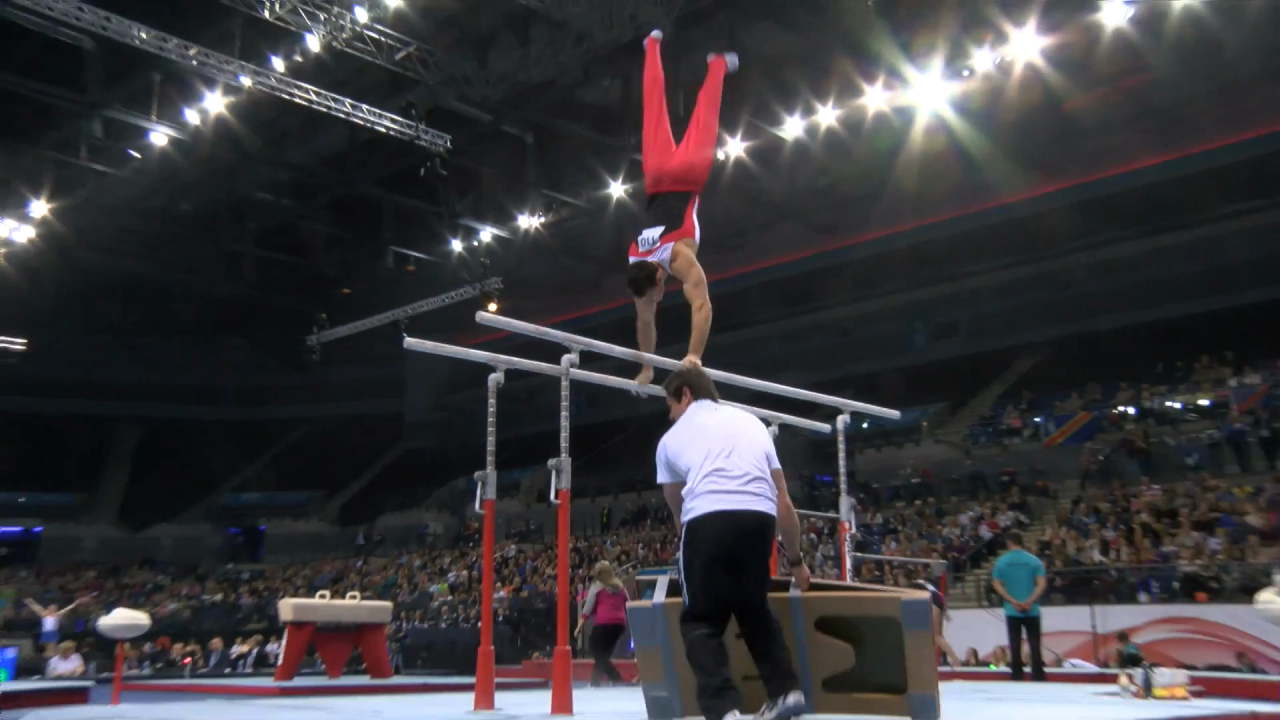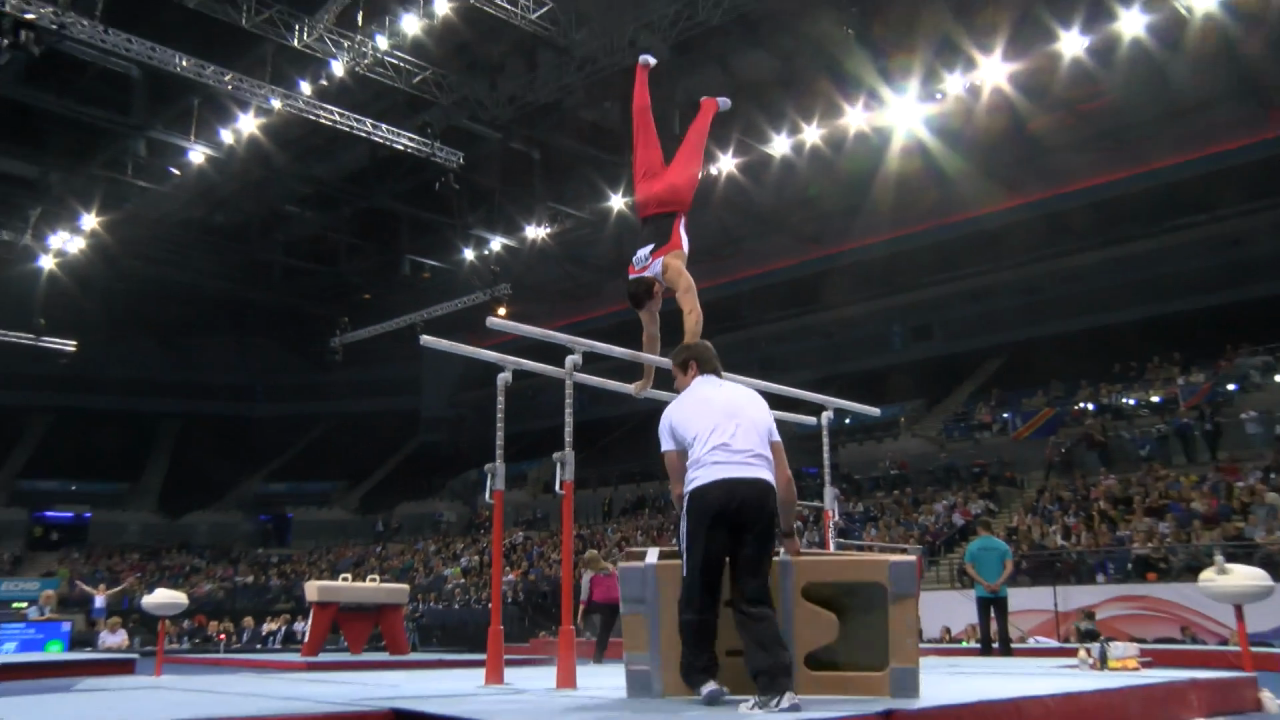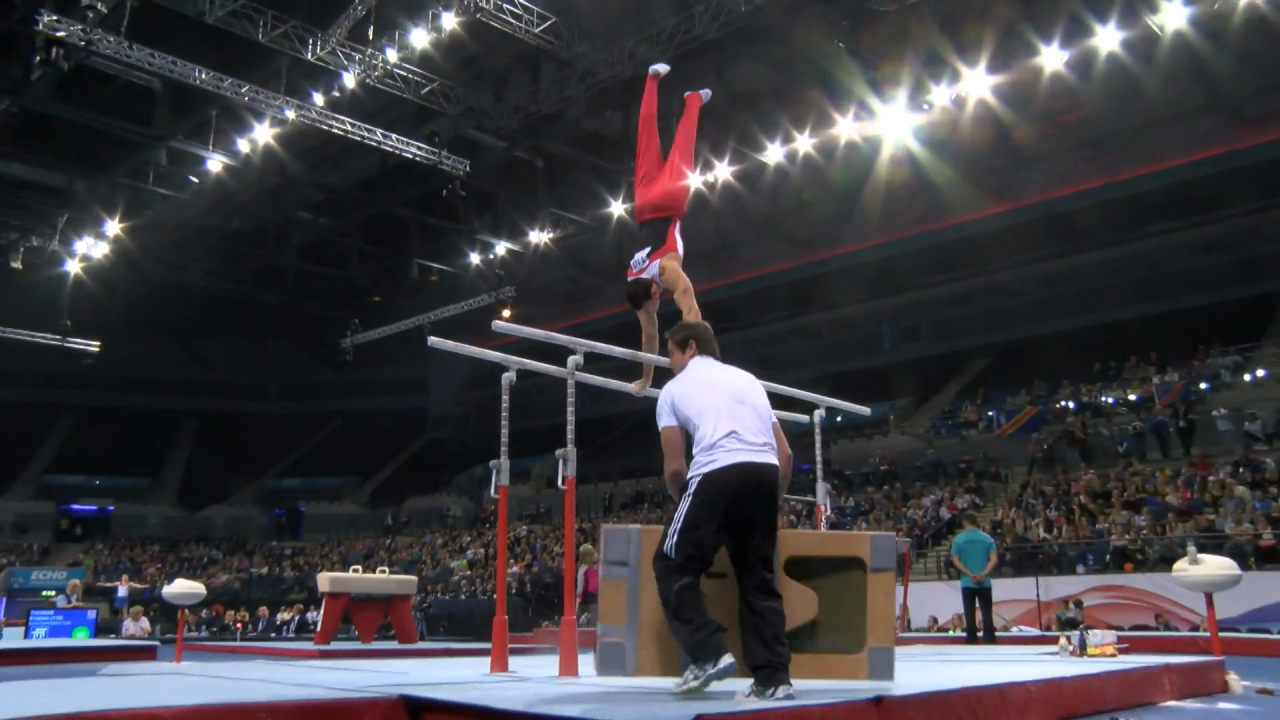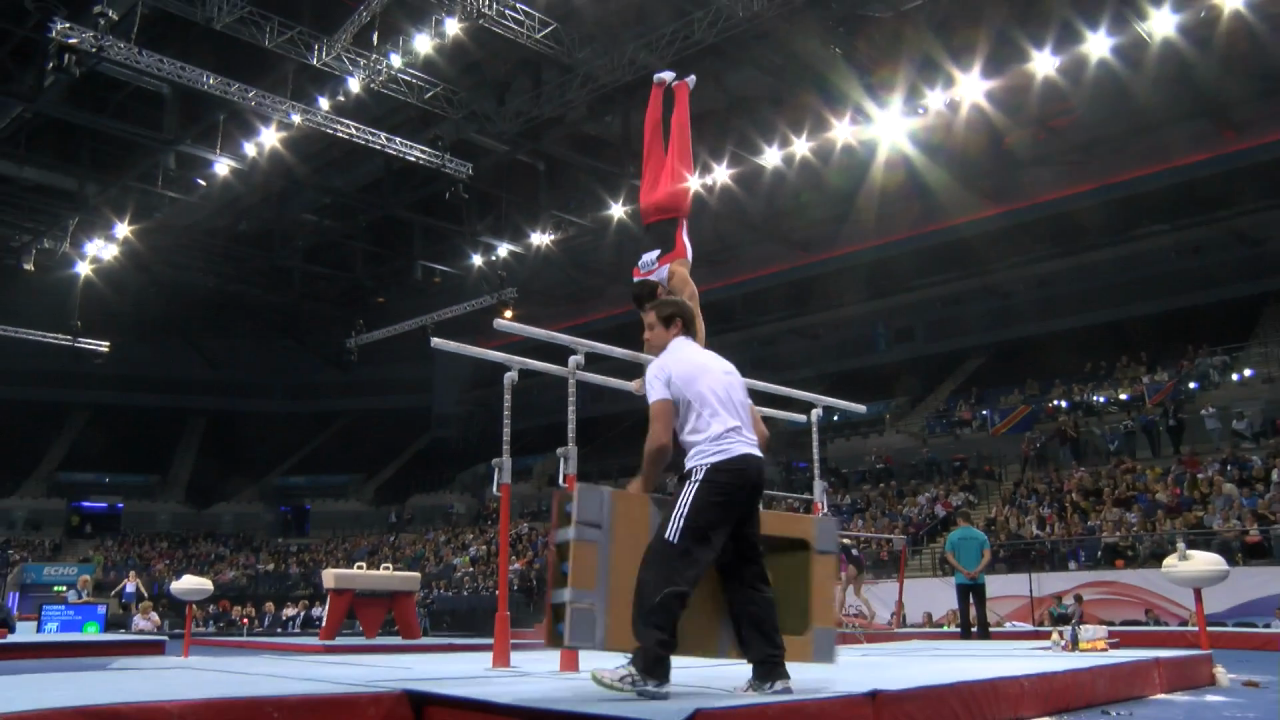
dt=0.2s
person 1, frame 1
left shoulder: (672, 437)
right shoulder: (752, 421)
left elbow: (678, 508)
right elbow: (784, 502)
right wrist: (796, 561)
left hip: (705, 521)
right hip: (758, 517)
left knee: (702, 621)
right knee: (755, 610)
right ankle: (784, 690)
person 1, frame 2
left shoulder: (676, 408)
right shoulder: (753, 397)
left elbow: (677, 485)
right elbow: (784, 476)
left wrist: (691, 515)
right wrist: (788, 532)
left hip: (707, 491)
right hip: (758, 489)
left knee: (699, 592)
right knee: (753, 592)
left ankle: (703, 677)
right ankle: (776, 688)
person 1, frame 3
left shoulder: (675, 388)
right shoulder: (748, 380)
left elbow: (674, 467)
right elbow: (784, 453)
left wrist: (684, 504)
right wrist: (774, 506)
left hip: (716, 475)
right hip: (764, 474)
left knee: (673, 563)
right knee: (758, 578)
left ankle: (709, 654)
right ankle: (773, 678)
person 1, frame 4
left shoulder: (663, 365)
right shoulder: (722, 364)
left elbow: (659, 440)
right elbow: (760, 433)
left wrist: (642, 482)
left hip: (714, 467)
right hip: (750, 464)
left knee: (664, 561)
right knee: (745, 570)
left ankle: (649, 669)
right ankle: (770, 672)
person 2, frame 1
left shoulder: (679, 258)
right shoulder: (639, 263)
left elbow: (702, 308)
right elbow: (645, 321)
left wrist: (694, 356)
right wrist: (646, 367)
left hip: (679, 183)
right hip: (659, 183)
left knee: (701, 125)
right knee: (655, 105)
left ankle: (718, 67)
right ankle: (653, 47)
person 2, frame 2
left shoulder: (672, 271)
right shoulder: (639, 281)
left elbow: (693, 314)
right elbow: (650, 334)
right wrist: (647, 378)
left hip: (670, 200)
right hip: (650, 204)
left knee: (689, 151)
right knee: (643, 134)
right ankle: (641, 70)
person 2, frame 3
left shoulder: (668, 271)
right shoulder: (638, 284)
left elbow: (691, 314)
right elbow: (649, 334)
right wrist: (646, 378)
left hip: (665, 207)
right hip: (647, 209)
left knee: (678, 156)
right knee: (648, 141)
left ankle: (693, 102)
right ankle: (653, 79)
person 2, frame 4
left shoulder: (676, 277)
right shoulder: (643, 282)
left elbow: (695, 319)
left hip: (671, 207)
right hip: (654, 210)
left knee: (677, 141)
right knee: (654, 142)
left ankle: (681, 89)
right ankle: (661, 87)
